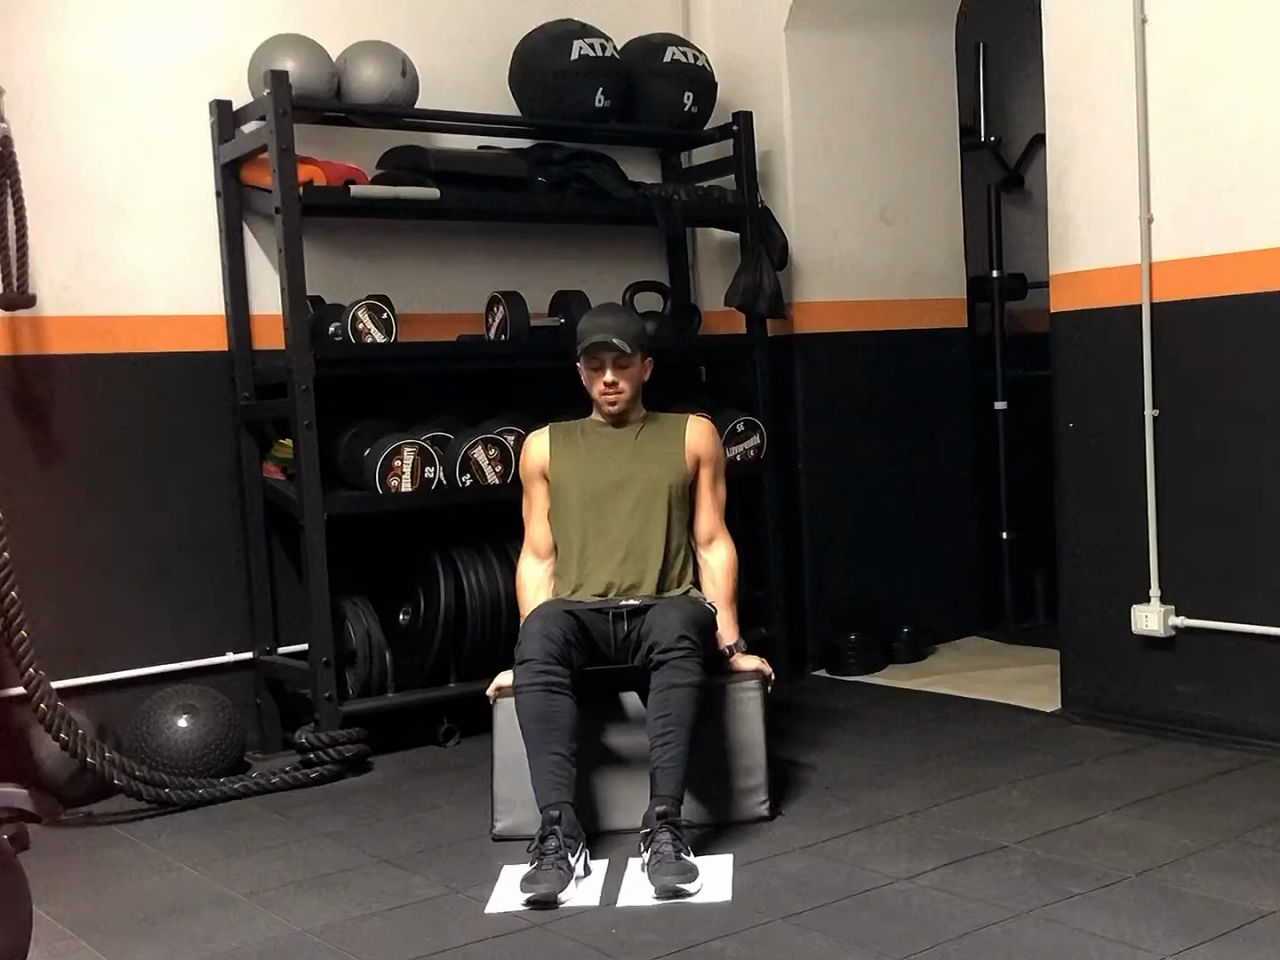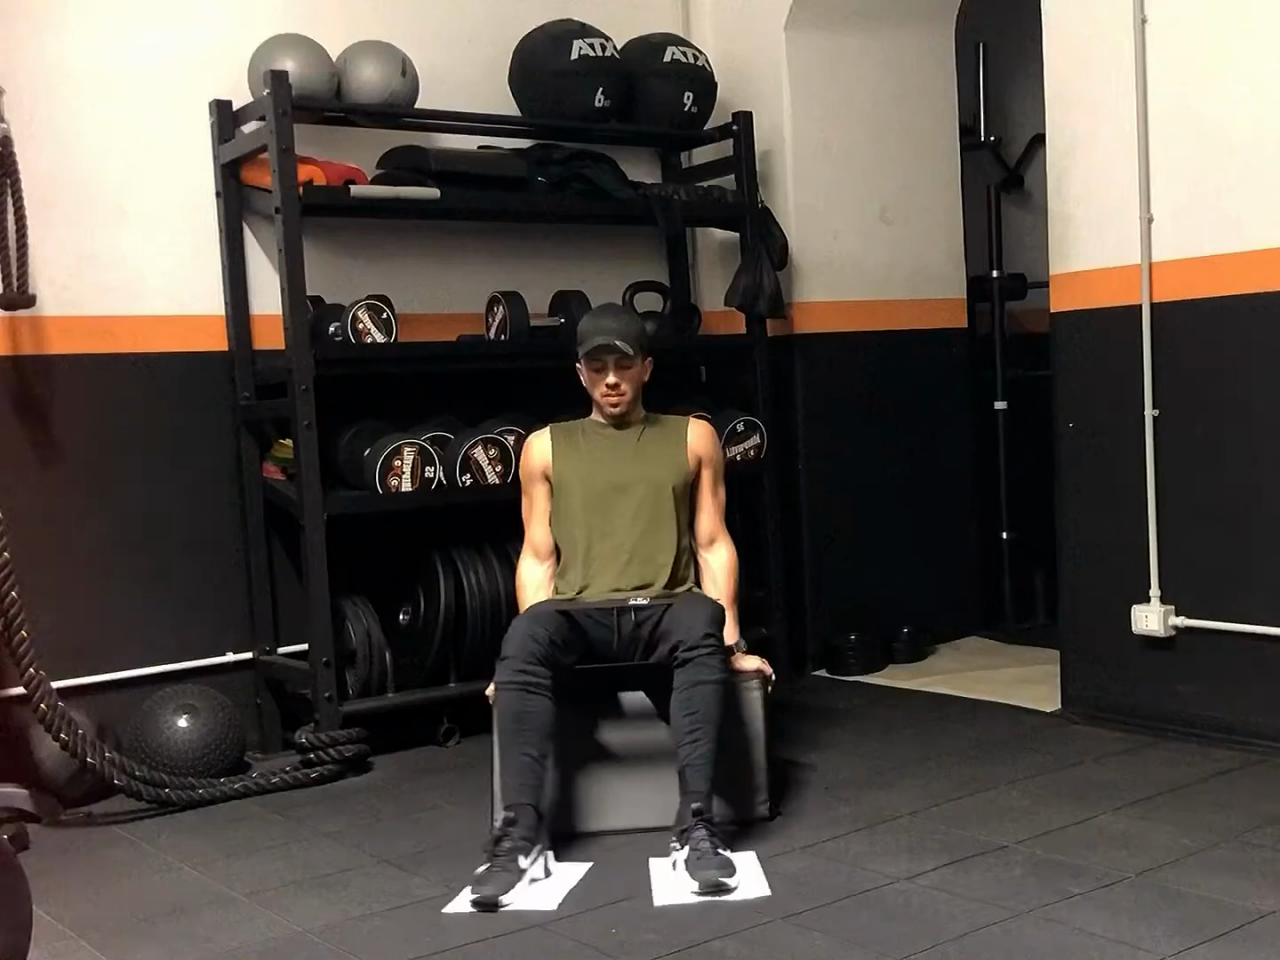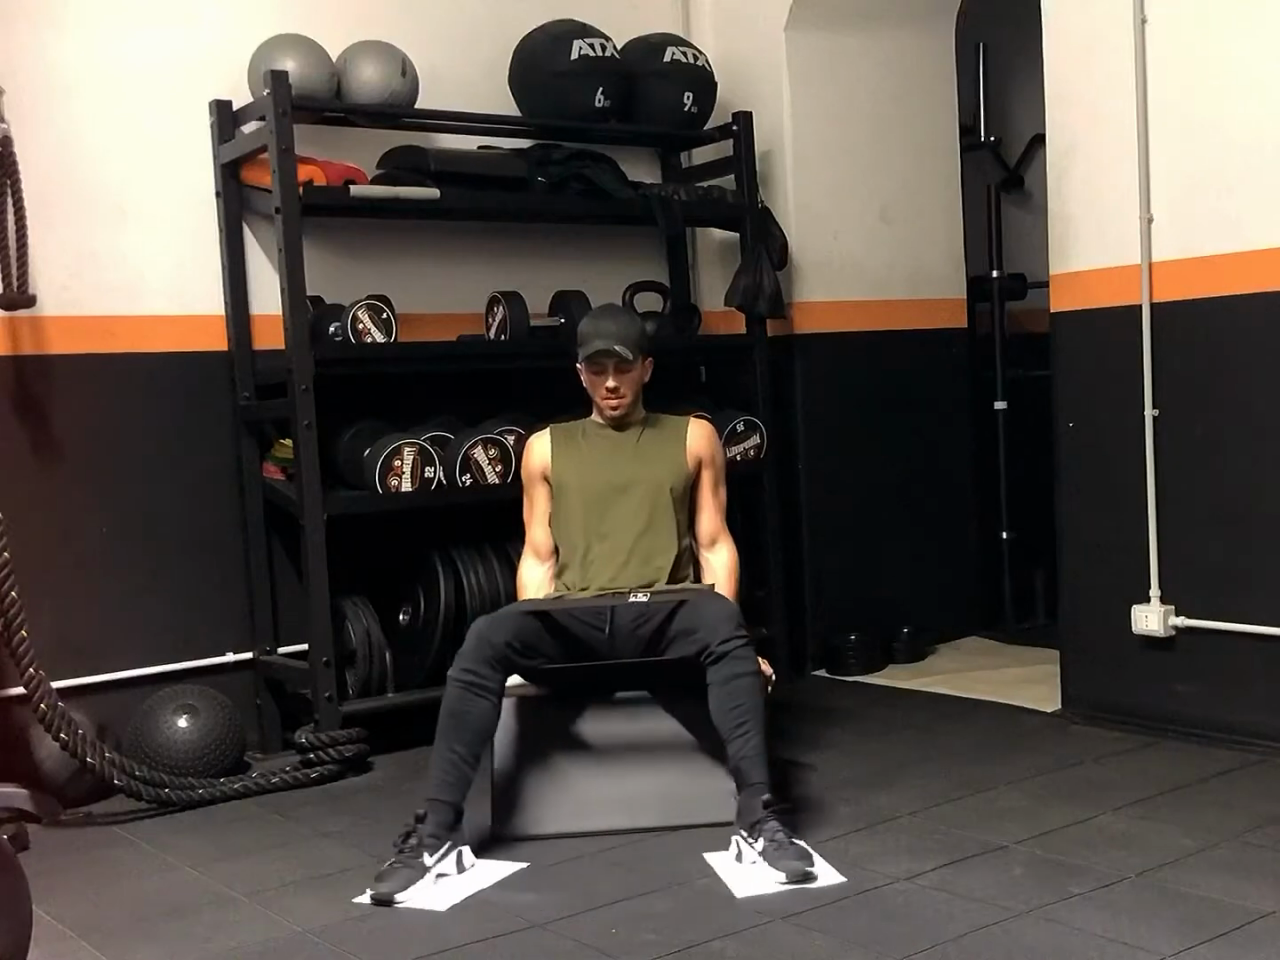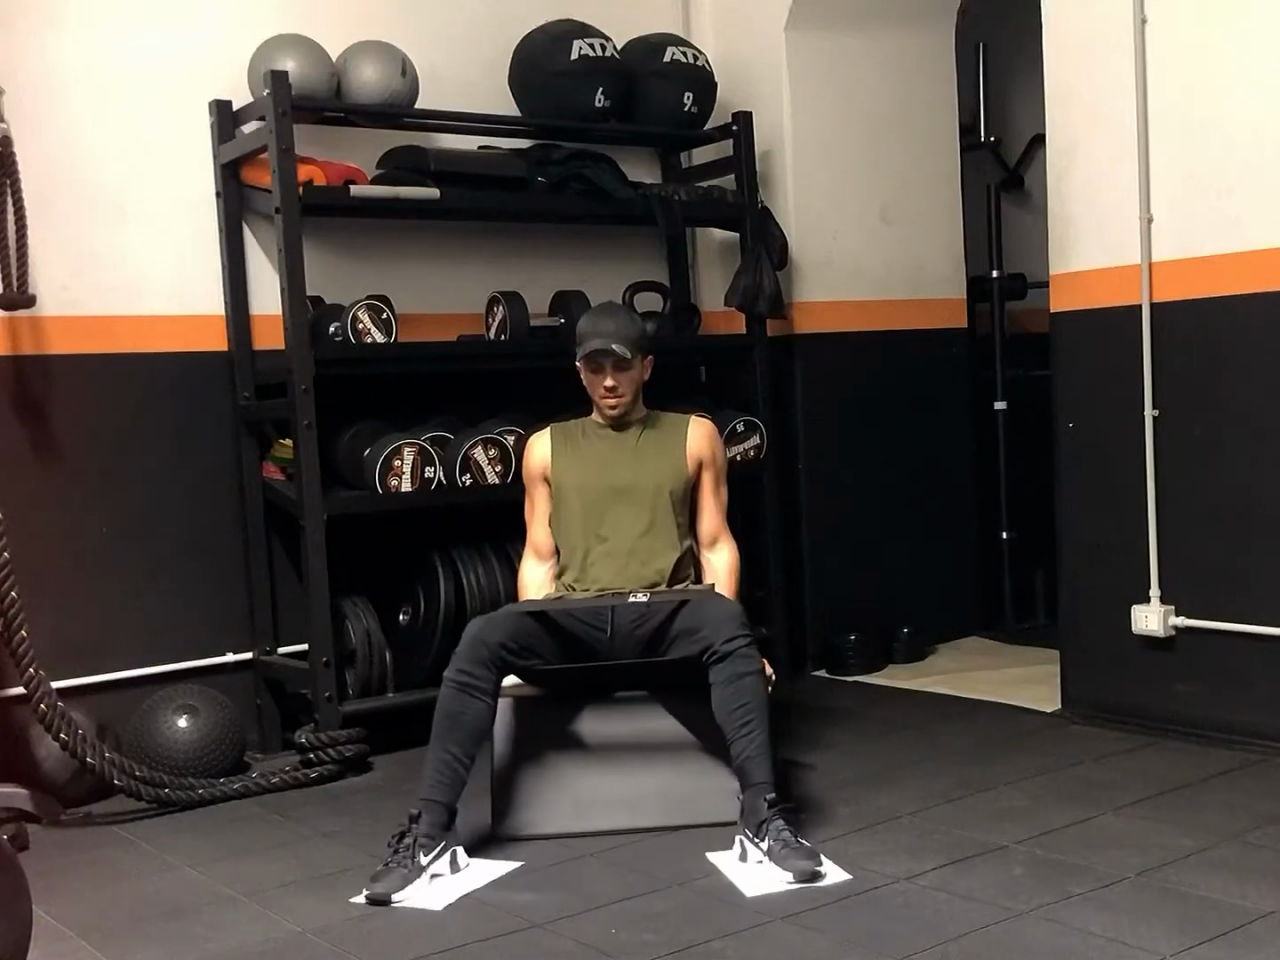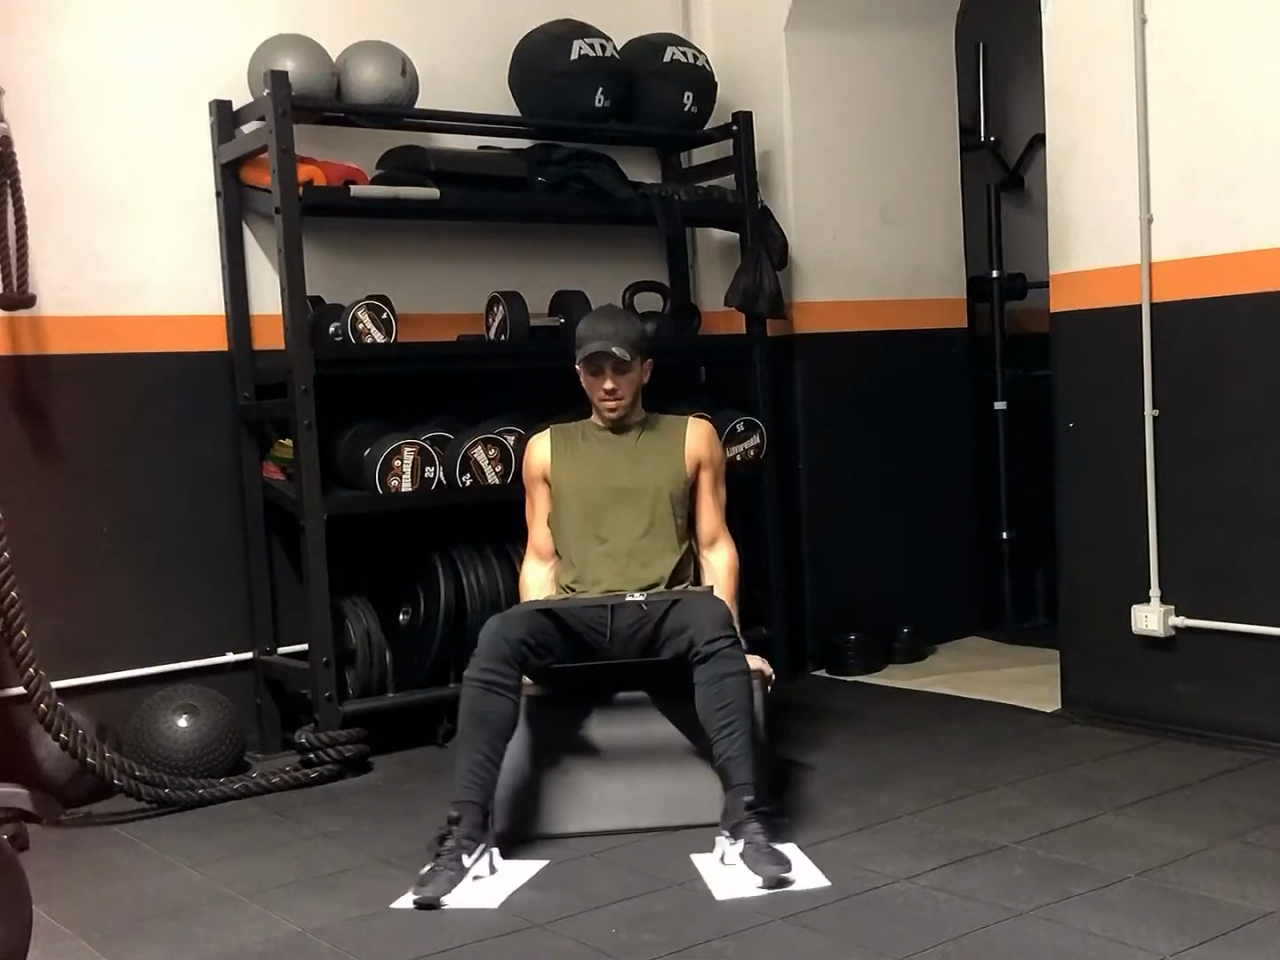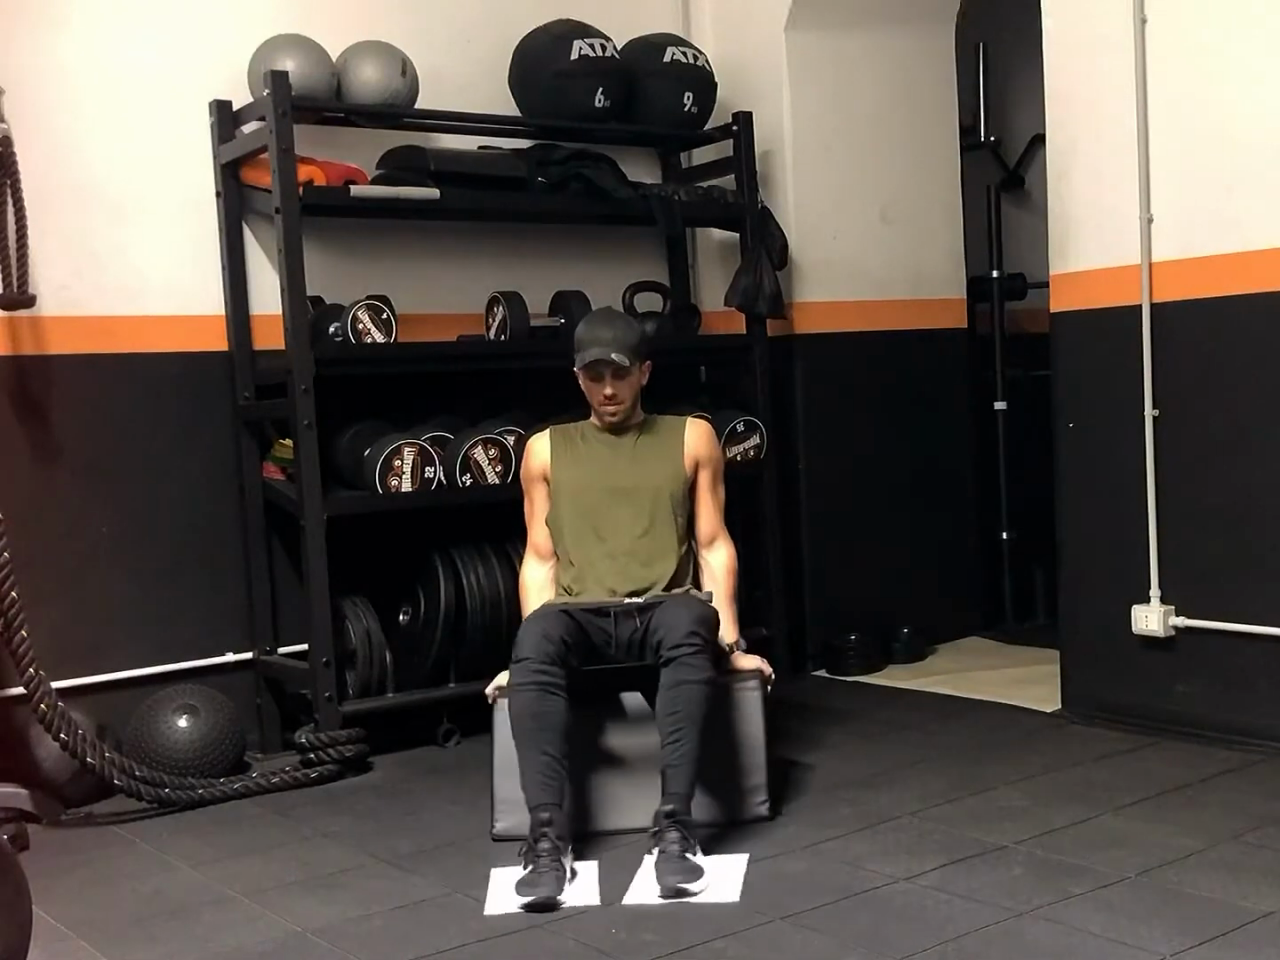
dt=0.3s
person 1, frame 1
left shoulder: (693, 435)
right shoulder: (545, 446)
left elbow: (713, 543)
right elbow: (538, 556)
left wrist: (730, 641)
right wrist: (528, 650)
left hip: (665, 613)
right hip: (581, 617)
left knee: (679, 631)
right knee: (542, 633)
left ankle: (664, 825)
right ankle: (559, 833)
person 1, frame 2
left shoulder: (693, 436)
right shoulder: (545, 446)
left elbow: (714, 544)
right elbow: (538, 555)
left wrist: (731, 639)
right wrist: (537, 649)
left hip: (666, 610)
right hip: (582, 614)
left knee: (703, 620)
right knee: (523, 636)
left ankle: (696, 823)
right ankle: (519, 834)
person 1, frame 3
left shoulder: (693, 437)
right shoulder: (546, 448)
left elbow: (714, 545)
right elbow: (538, 557)
left wrist: (731, 637)
right wrist: (525, 646)
left hip: (664, 610)
right hip: (578, 616)
left knee: (722, 622)
right knee: (485, 639)
left ankle: (758, 816)
right ankle: (435, 831)
person 1, frame 4
left shoulder: (695, 436)
right shoulder: (546, 447)
left elbow: (716, 545)
right elbow: (540, 558)
left wrist: (725, 634)
right wrist: (528, 646)
left hip: (665, 610)
right hip: (577, 616)
left knee: (728, 623)
right knee: (481, 641)
left ankle: (762, 815)
right ankle: (429, 832)
person 1, frame 5
left shoulder: (693, 437)
right shoulder: (546, 449)
left elbow: (714, 546)
right elbow: (540, 558)
left wrist: (729, 637)
right wrist: (533, 644)
left hip: (664, 610)
right hip: (579, 616)
left knee: (710, 619)
right knee: (498, 637)
left ankle: (744, 815)
right ankle: (464, 832)
person 1, frame 6
left shoulder: (692, 438)
right shoulder: (546, 449)
left elbow: (714, 546)
right elbow: (541, 559)
left wrist: (732, 642)
right wrist: (530, 652)
left hip: (665, 611)
right hip: (583, 617)
left knee: (690, 626)
right knee: (539, 637)
left ankle: (673, 825)
right ankle: (548, 835)
